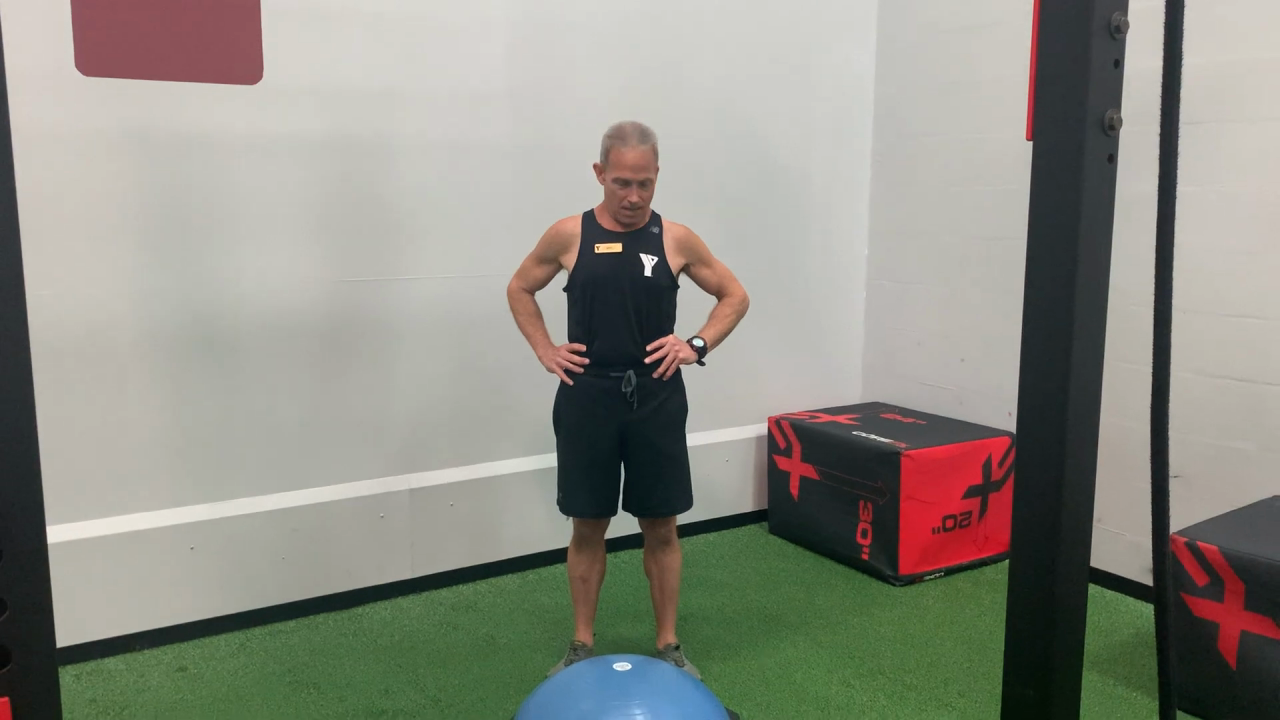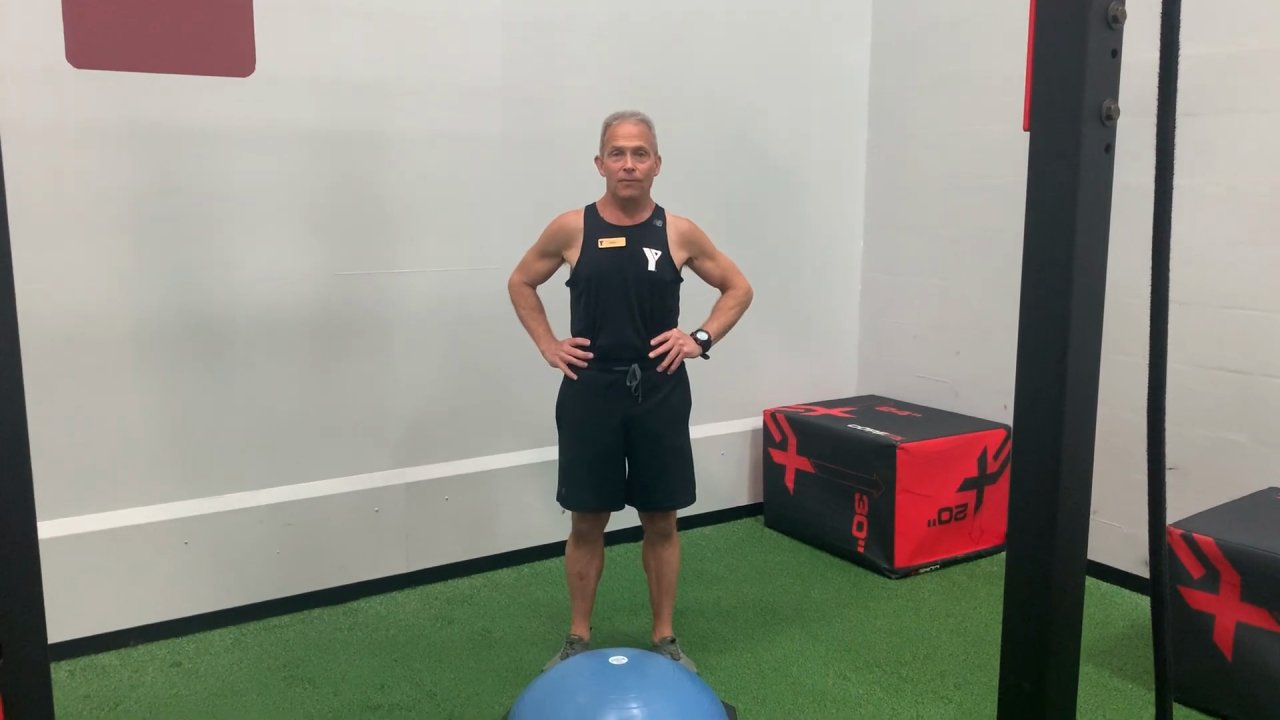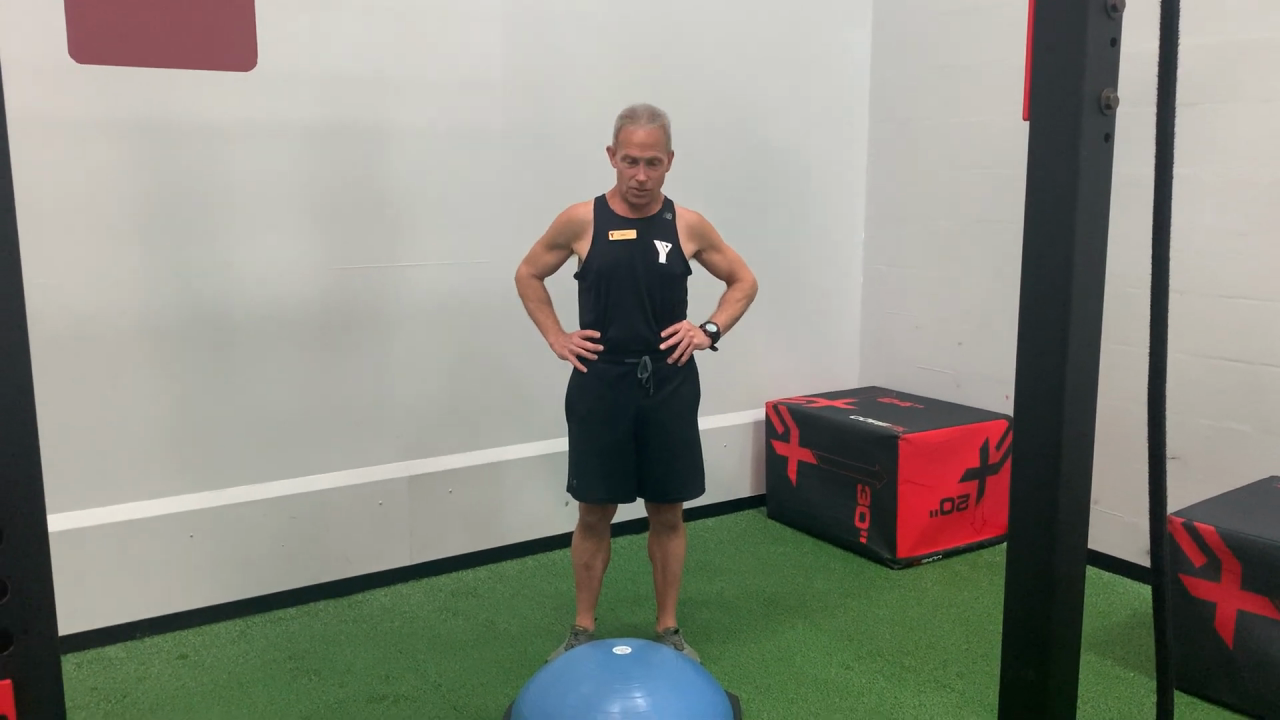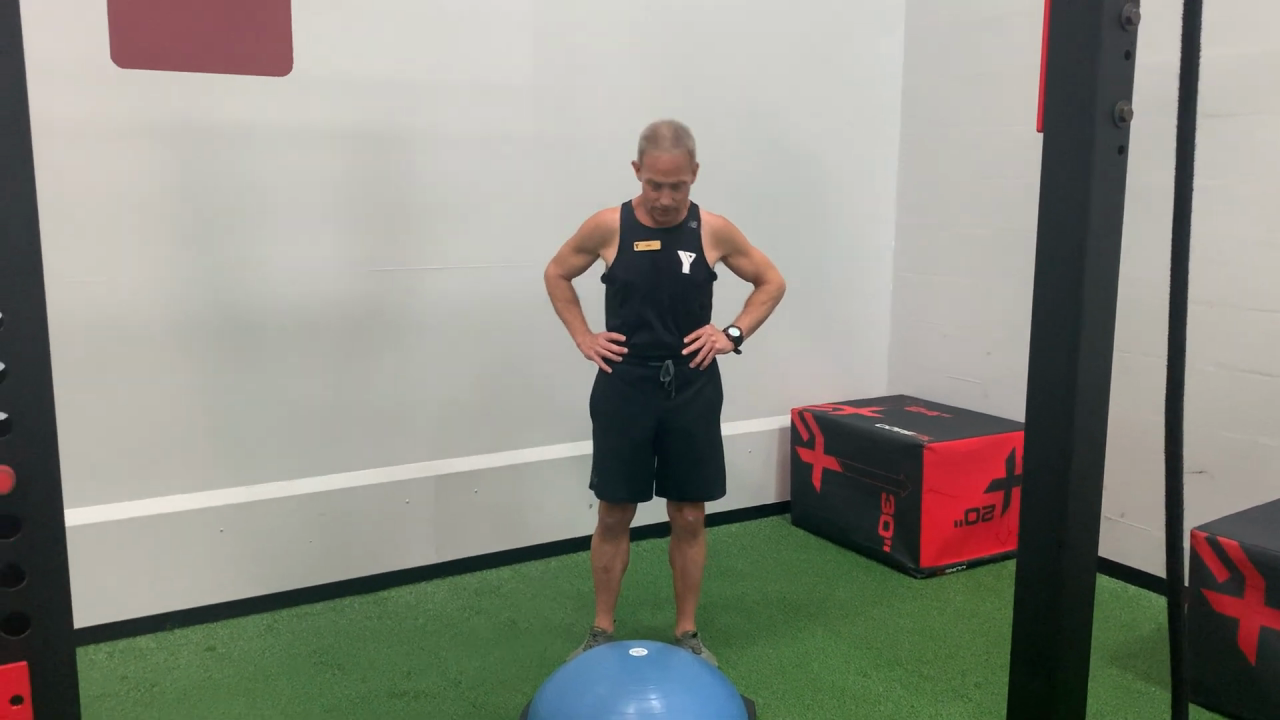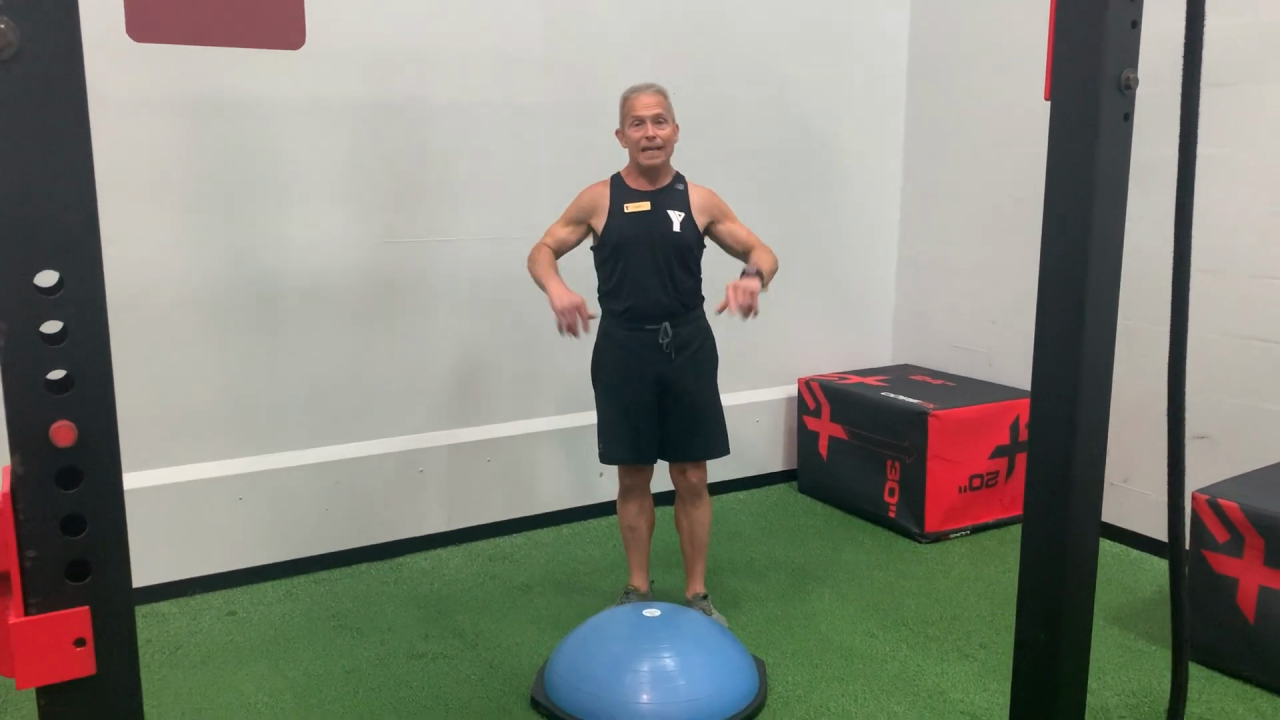
dt=1s
person 1, frame 1
left shoulder: (676, 238)
right shoulder: (569, 234)
left elbow: (735, 296)
right elbow: (520, 288)
left wrist: (698, 345)
right wrist: (544, 350)
left hip: (656, 397)
right hip: (587, 396)
left knee: (661, 527)
right knee: (588, 526)
left ankle: (667, 644)
right ankle: (582, 644)
person 1, frame 2
left shoulder: (679, 232)
right shoulder: (571, 228)
left elbow: (738, 289)
right elbow: (521, 283)
left wrist: (701, 339)
right wrist: (548, 344)
left hip: (661, 391)
right hip: (591, 391)
left knee: (661, 522)
right knee: (587, 522)
left ankle: (664, 638)
right ankle: (578, 639)
person 1, frame 3
left shoulder: (688, 225)
right shoulder: (581, 220)
left elbow: (744, 281)
right elbow: (528, 275)
left wrist: (710, 331)
right wrist: (556, 338)
left hip: (670, 385)
right hip: (600, 385)
left knee: (667, 513)
right knee: (594, 514)
left ankle: (668, 629)
right ankle: (583, 630)
person 1, frame 4
left shoulder: (714, 230)
right shoulder: (608, 226)
left elbow: (771, 281)
right elbow: (557, 274)
left wrist: (734, 335)
right wrist: (583, 336)
left hip: (692, 387)
right hip: (624, 386)
left knee: (689, 516)
right knee: (614, 514)
left ankle: (687, 633)
right ankle: (602, 630)
person 1, frame 5
left shoulder: (700, 198)
right shoulder: (599, 198)
left elbow: (761, 255)
right elbow: (540, 255)
left wrist: (753, 277)
right wrist: (556, 290)
left hip: (688, 346)
right hip: (623, 349)
left knee: (691, 476)
right knee: (633, 477)
left ankle: (697, 593)
right ankle: (637, 588)
